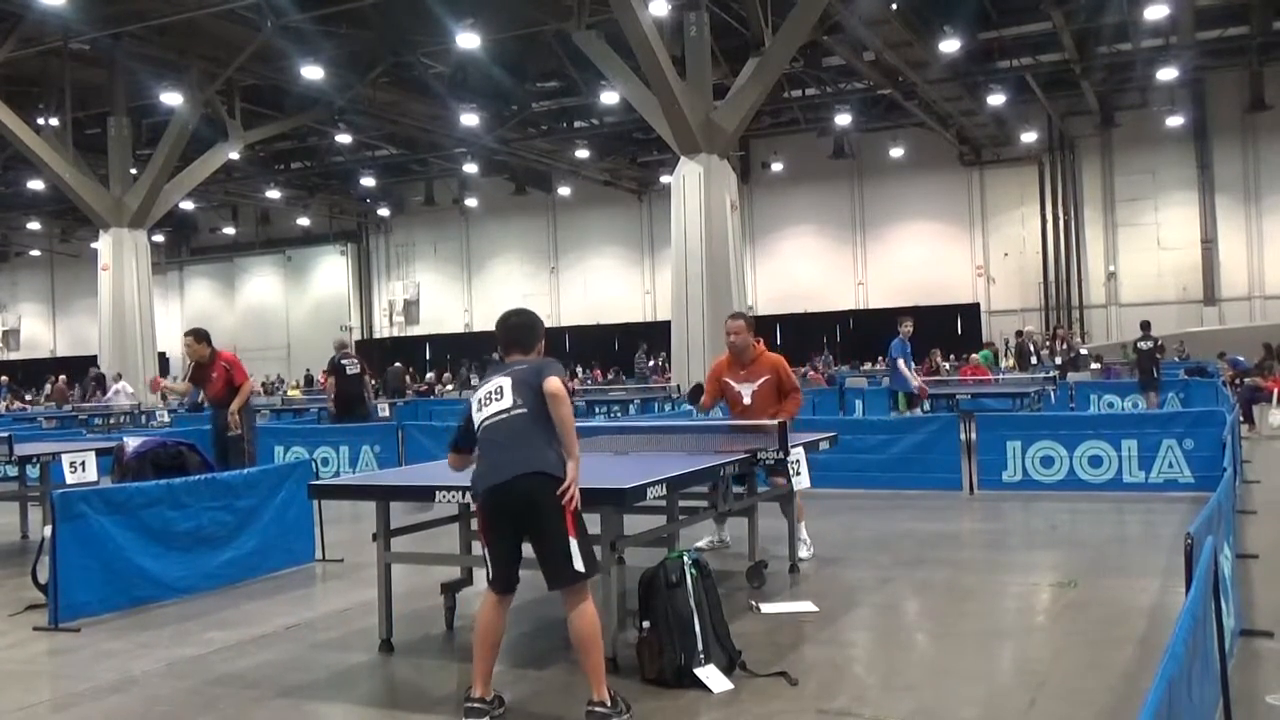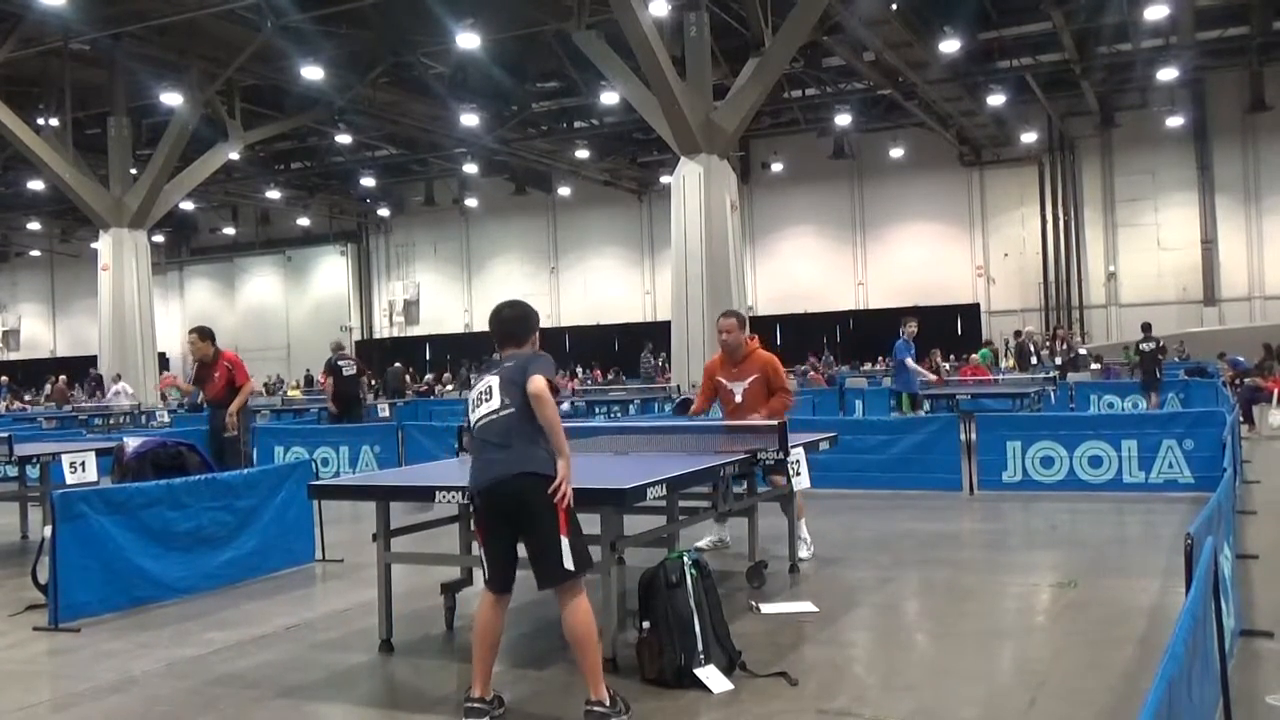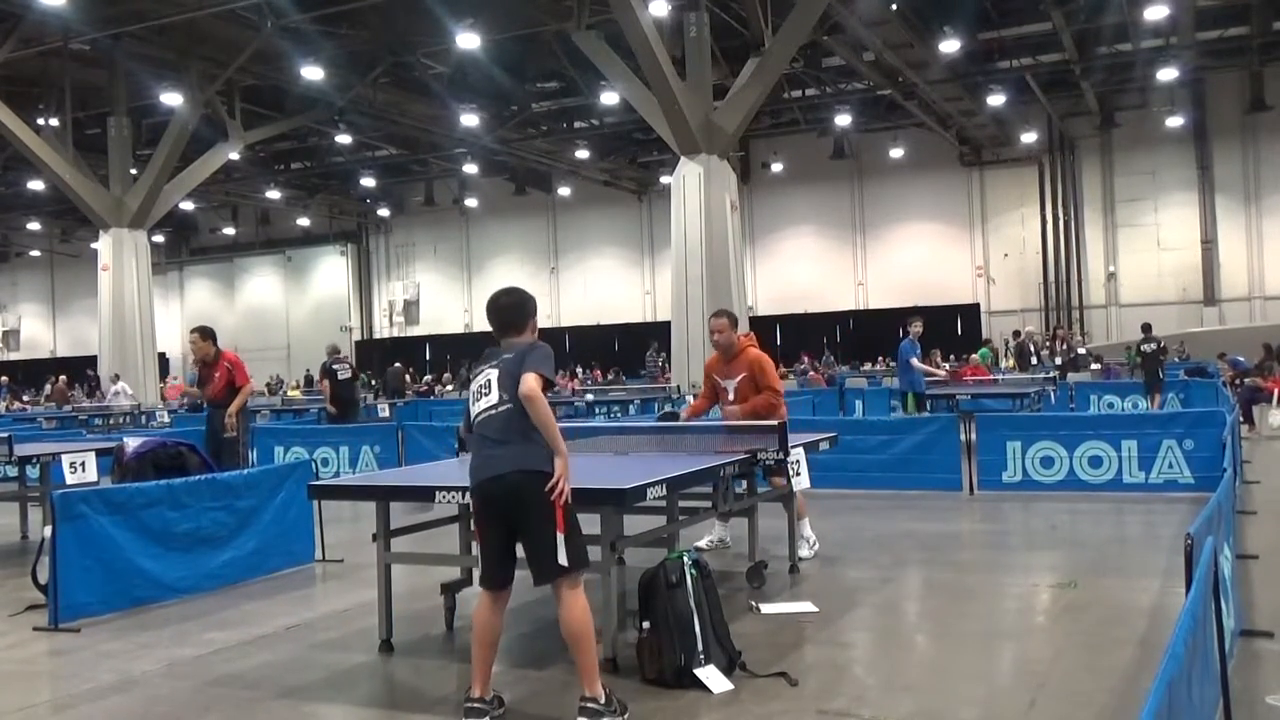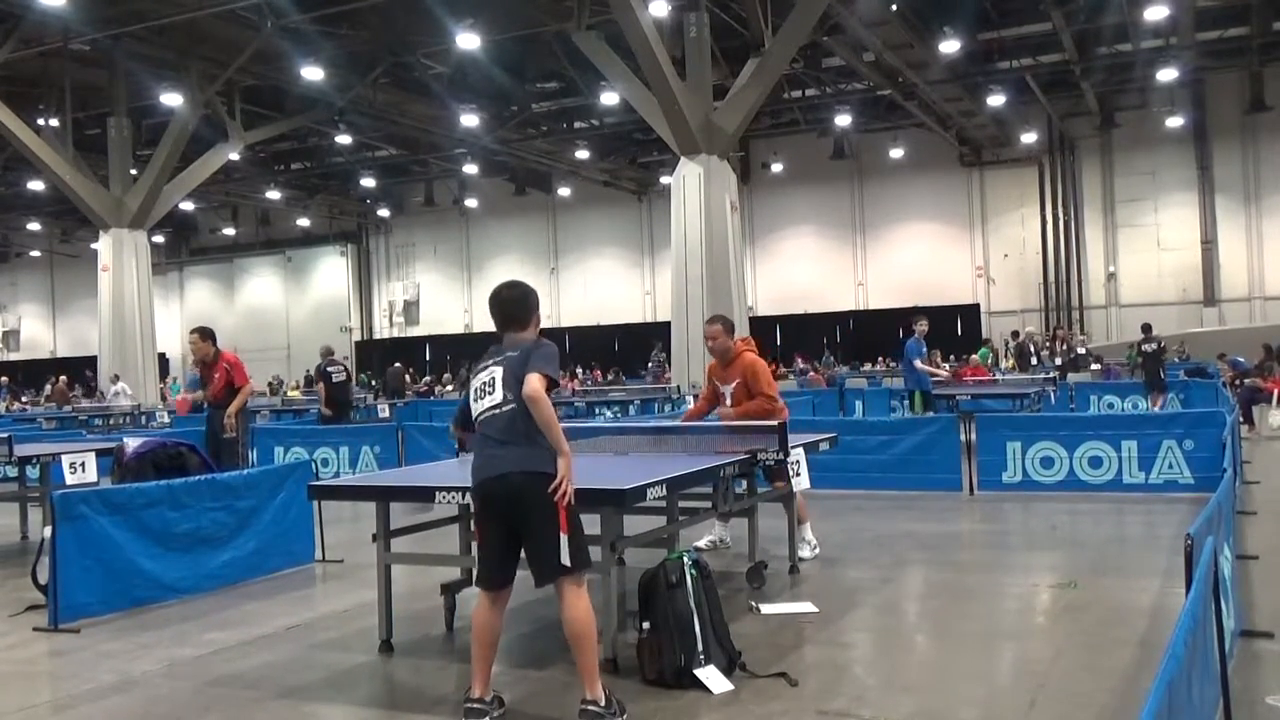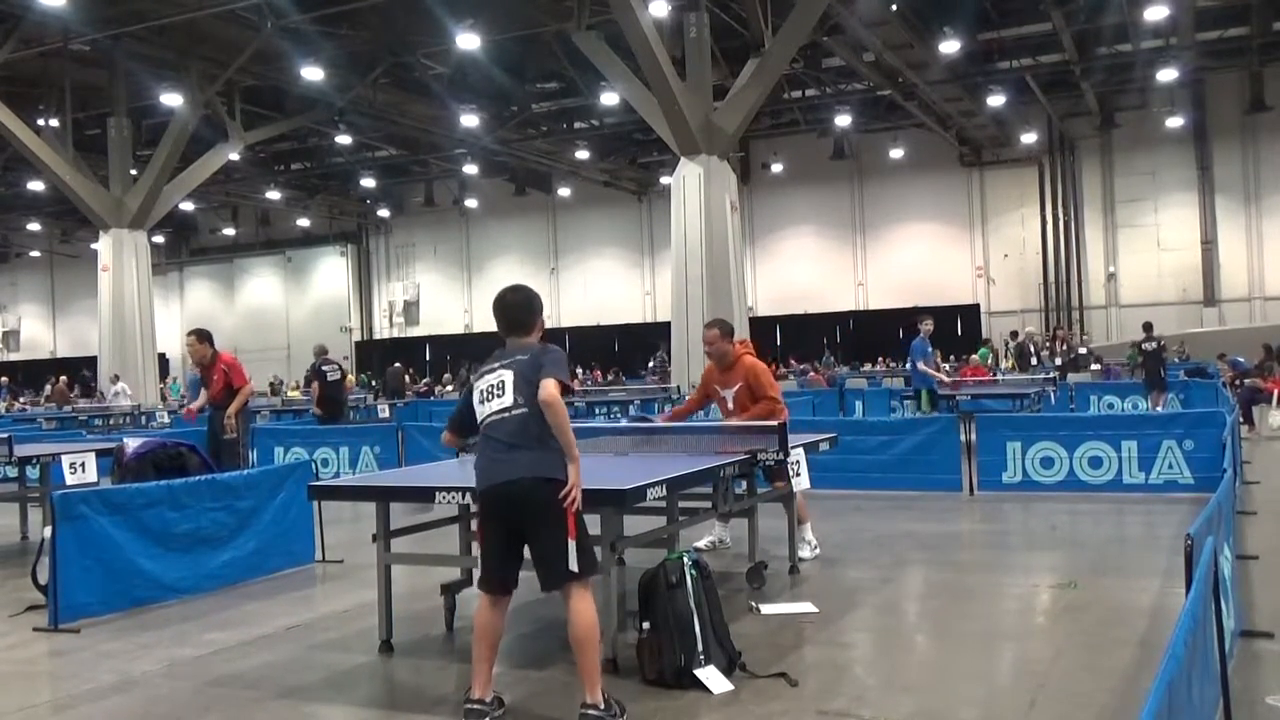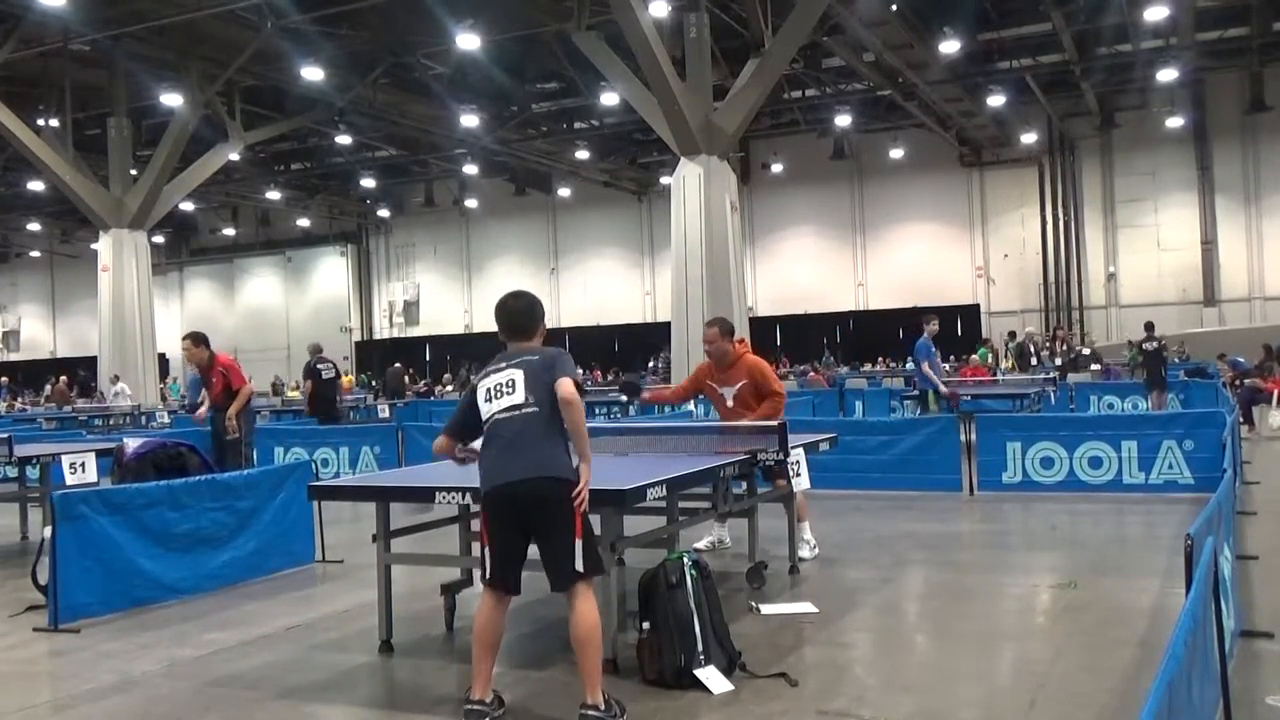
dt=0.1s
person 1, frame 1
left shoulder: (481, 390)
right shoulder: (544, 368)
left elbow: (456, 460)
right elbow: (555, 391)
right wrist: (573, 459)
left hip: (491, 490)
right hip: (540, 480)
left knee: (498, 591)
right knee: (575, 590)
person 1, frame 2
left shoulder: (480, 381)
right shoulder: (536, 361)
right elbow: (536, 393)
right wrist: (564, 456)
left hip: (485, 487)
right hip: (532, 479)
left knee: (496, 591)
right knee: (570, 588)
person 1, frame 3
left shoulder: (480, 371)
right shoulder: (536, 351)
left elbow: (467, 431)
right elbow: (529, 390)
right wrist: (561, 453)
left hip: (484, 483)
right hip: (531, 476)
left knee: (493, 589)
right knee: (567, 583)
person 1, frame 4
left shoulder: (480, 369)
right shoulder: (539, 350)
left elbow: (461, 430)
right elbow: (534, 391)
right wrist: (563, 454)
left hip: (488, 483)
right hip: (535, 477)
left knee: (492, 590)
right knee: (571, 584)
person 1, frame 5
left shoulder: (482, 374)
right shoulder: (548, 354)
left elbow: (451, 438)
right elbow: (549, 397)
right wrist: (573, 460)
left hip: (493, 487)
right hip: (543, 481)
left knee: (494, 592)
right knee: (576, 587)
person 1, frame 6
left shoulder: (484, 379)
right shoulder: (554, 358)
left elbow: (442, 446)
right elbow: (568, 395)
left wrist: (466, 451)
right wrist: (585, 459)
left hip: (498, 488)
right hip: (551, 481)
left knee: (496, 591)
right knee: (579, 588)
person 2, frame 1
left shoulder: (773, 362)
right shoulder: (720, 368)
left elbow: (794, 394)
right elbow: (710, 399)
left wrist: (782, 419)
right wrist: (701, 406)
left knee: (781, 483)
left ankle: (802, 538)
right ankle: (720, 535)
person 2, frame 2
left shoulder: (765, 360)
right shoulder: (714, 366)
left elbow: (784, 394)
right elbow: (704, 398)
left wrist: (764, 415)
right wrist: (693, 410)
left knee: (779, 482)
left ankle: (802, 538)
right ankle: (720, 535)
person 2, frame 3
left shoulder: (756, 358)
right shoulder: (712, 364)
left elbow: (774, 396)
right elbow: (706, 398)
left wrist: (742, 409)
right wrist: (688, 415)
left knee: (780, 482)
left ankle: (806, 536)
right ankle: (720, 534)
person 2, frame 4
left shoulder: (752, 363)
right shoulder: (713, 368)
left elbow: (769, 402)
right elbow: (708, 400)
left wrist: (736, 413)
right wrist: (687, 417)
left knee: (781, 485)
left ankle: (807, 539)
right ankle: (720, 535)
person 2, frame 5
left shoulder: (752, 367)
right shoulder: (711, 371)
left elbow: (772, 403)
right elbow: (697, 401)
left wrist: (741, 419)
right wrist: (669, 417)
left knee: (782, 486)
left ankle: (807, 539)
right ankle: (720, 534)
person 2, frame 6
left shoulder: (754, 365)
right shoulder: (706, 369)
left elbow: (778, 397)
right elbow: (682, 393)
left wrist: (754, 420)
right wrist: (652, 396)
left knee: (783, 484)
left ankle: (806, 539)
right ankle: (719, 535)
